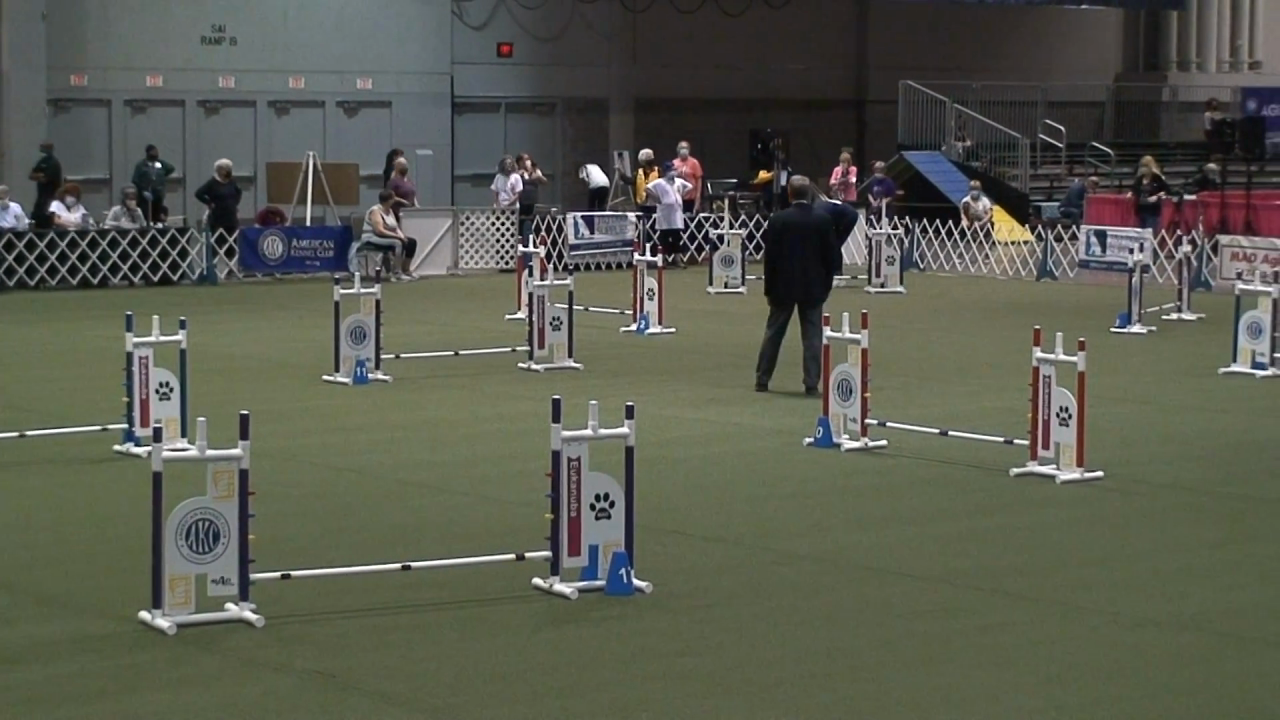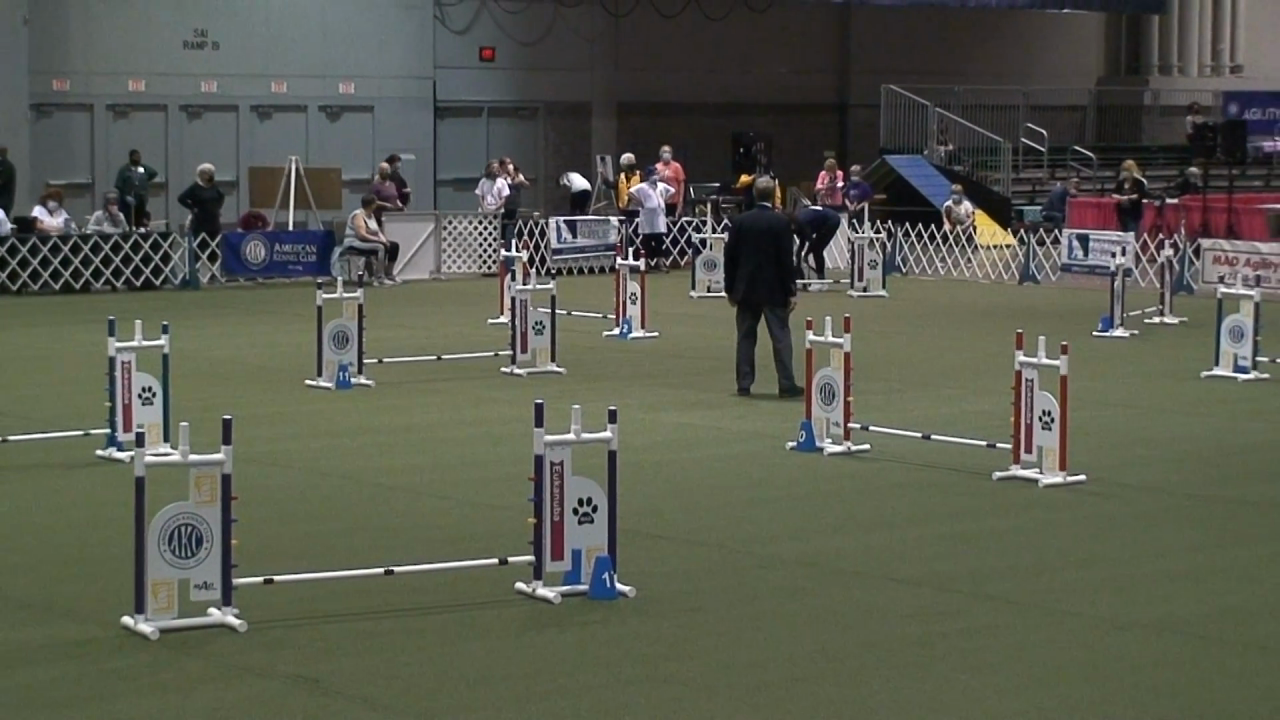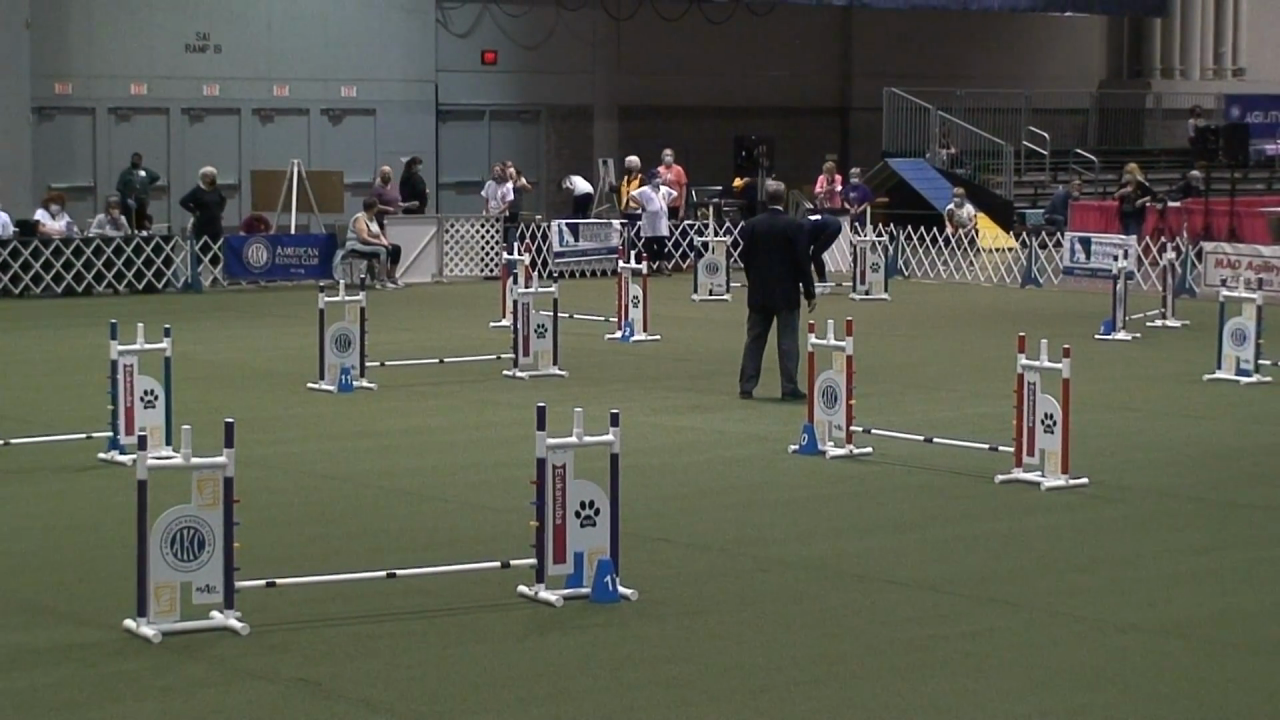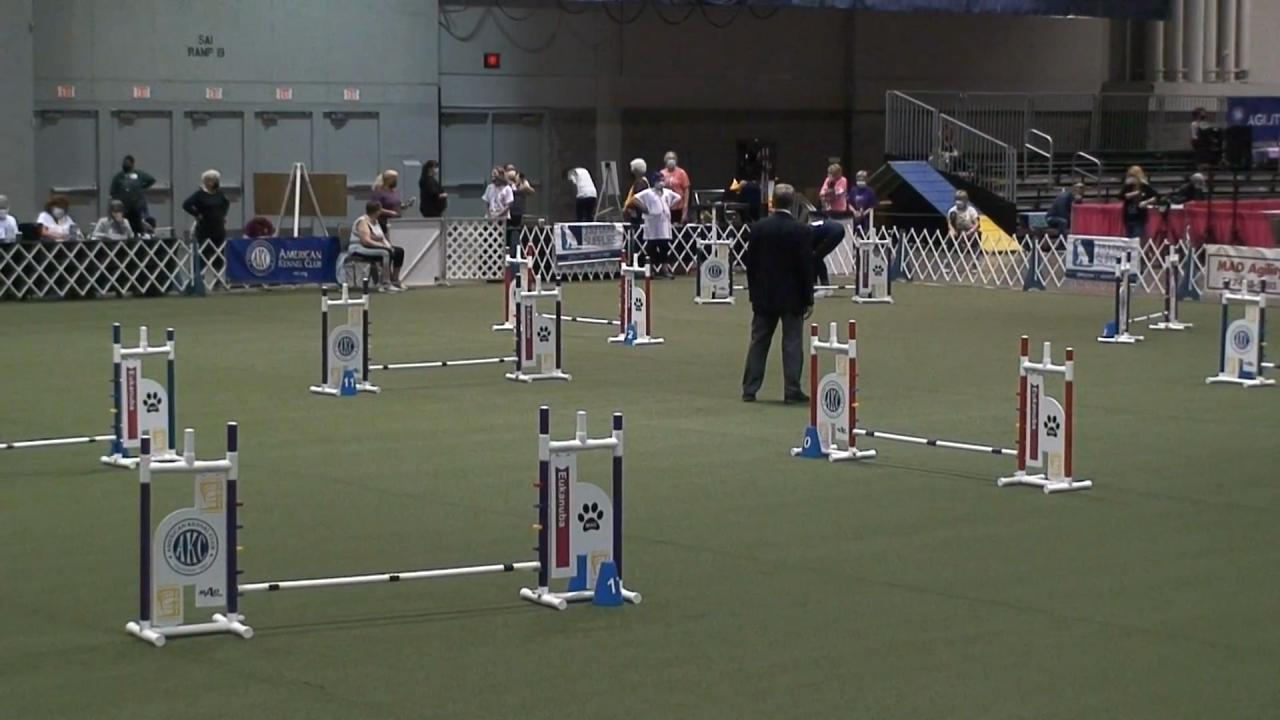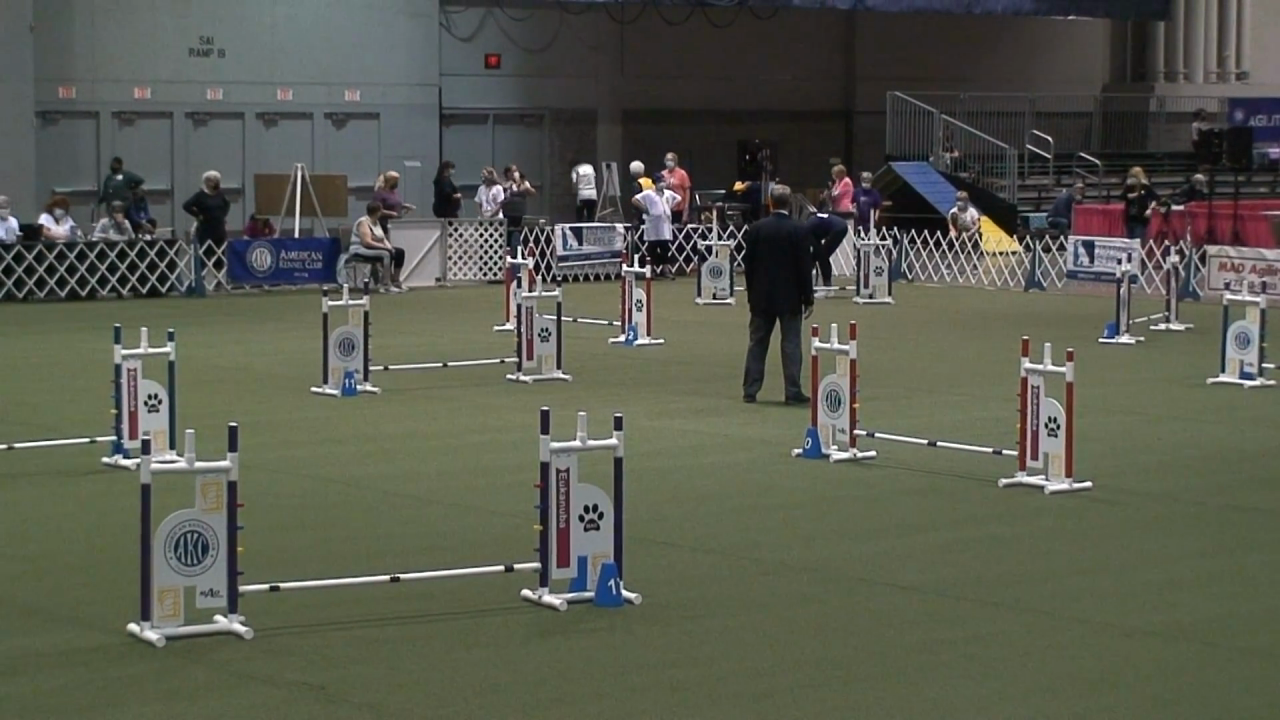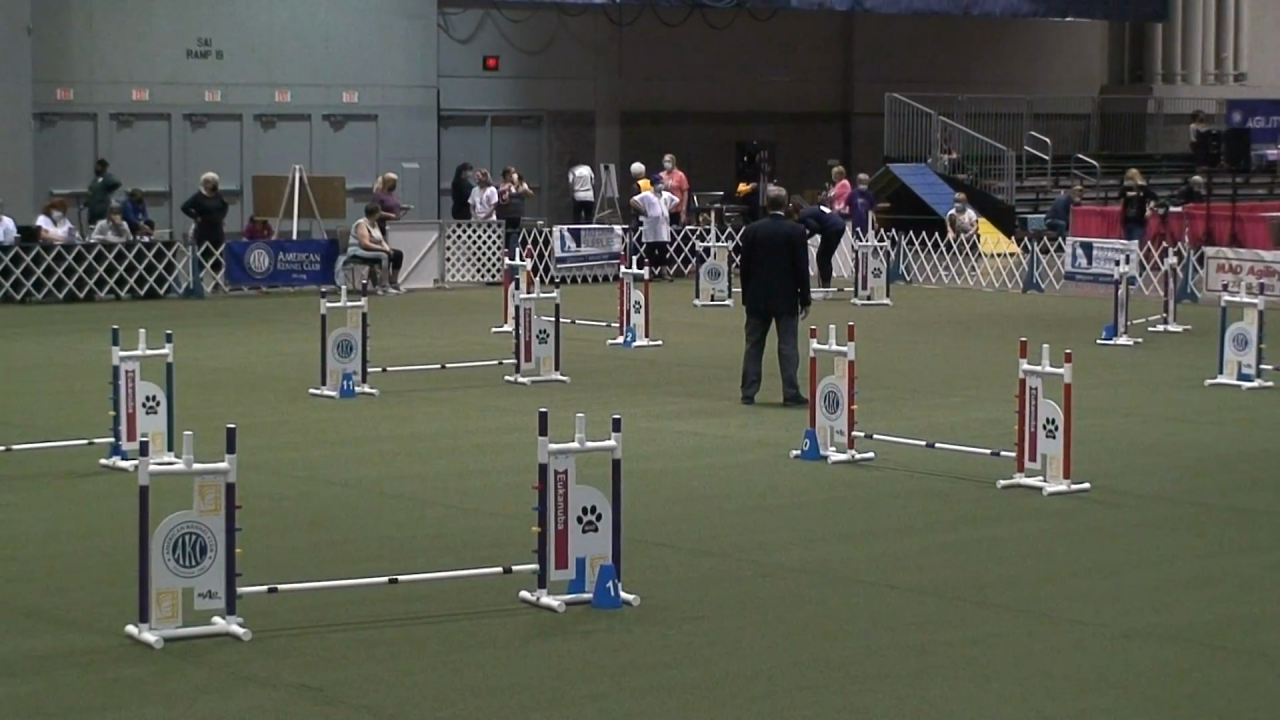
dt=0.5s
person 1, frame 1
left shoulder: (778, 219)
right shoulder: (823, 220)
left elbow: (770, 257)
right elbow: (832, 256)
left wrist: (769, 288)
right wrist: (827, 283)
left hip: (783, 287)
right hip: (812, 287)
left knee: (773, 332)
right knee: (812, 335)
left ankle: (762, 379)
right ankle: (811, 383)
person 1, frame 2
left shoulder: (739, 221)
right shoulder: (781, 221)
left elbow: (730, 256)
right elbow: (786, 259)
left wrist: (730, 288)
right wrist: (791, 291)
left hip: (745, 288)
right hip: (774, 289)
left knee: (745, 336)
right knee: (781, 337)
left ankle: (744, 384)
right ankle: (787, 385)
person 1, frame 3
left shoulder: (751, 225)
right shoulder: (795, 225)
left elbow: (745, 260)
right elbow: (803, 262)
right wrist: (810, 293)
left hip: (759, 293)
right hip: (786, 293)
left knee: (754, 340)
right knee: (788, 341)
left ankle: (746, 387)
right ankle: (789, 388)
person 1, frame 4
left shoulder: (758, 227)
right shoulder: (801, 230)
left elbow: (750, 262)
right elbow: (806, 267)
left wrist: (754, 292)
right wrist: (808, 299)
left hip: (764, 296)
right hip: (791, 297)
left knee: (758, 342)
right knee: (792, 343)
left ankle: (749, 389)
right ankle: (792, 391)
person 1, frame 5
left shoulder: (755, 229)
right shoulder: (799, 230)
left elbow: (748, 264)
right elbow: (804, 268)
left wrist: (752, 293)
right wrist: (808, 299)
left hip: (761, 296)
right hip: (789, 297)
left knee: (757, 343)
right knee: (791, 344)
left ankle: (750, 390)
right ankle: (793, 392)
person 1, frame 6
left shoulder: (751, 230)
right shoulder: (796, 231)
left elbow: (744, 266)
right elbow: (801, 268)
left wrist: (746, 295)
right wrist: (805, 299)
left hip: (757, 297)
right hip: (785, 298)
left knee: (753, 345)
right knee: (788, 346)
left ankle: (748, 392)
right ankle: (791, 393)
